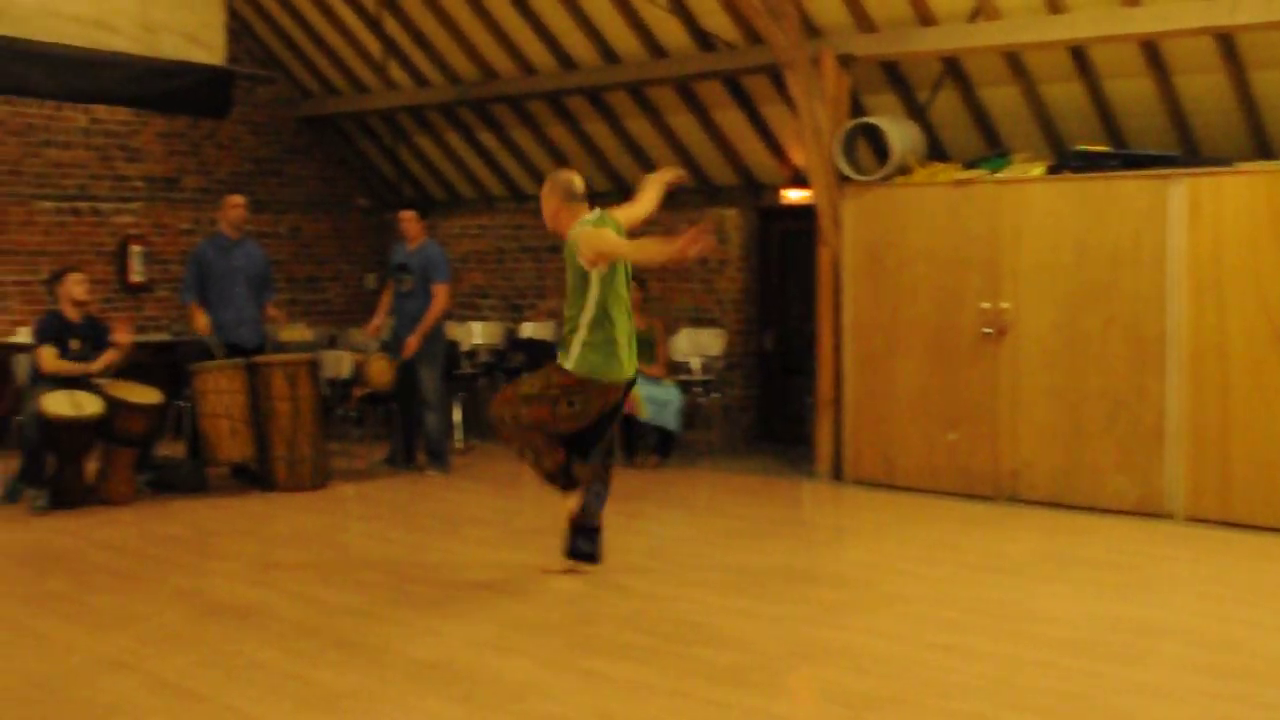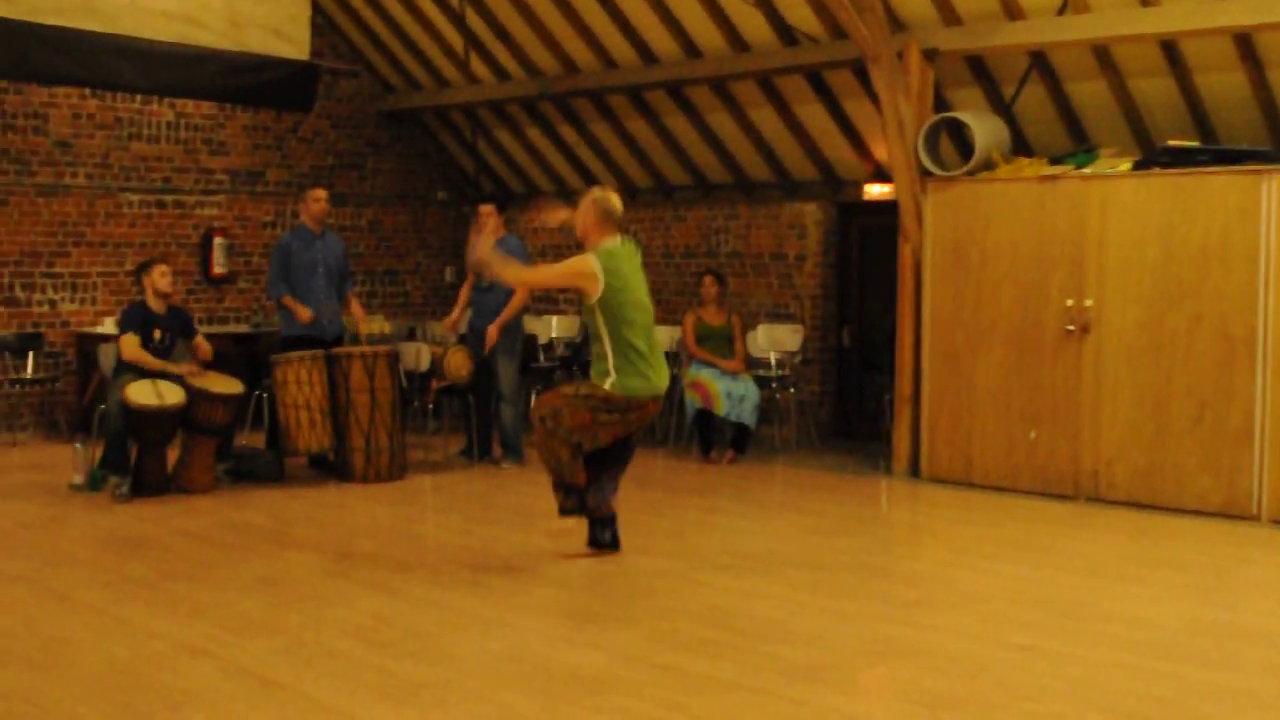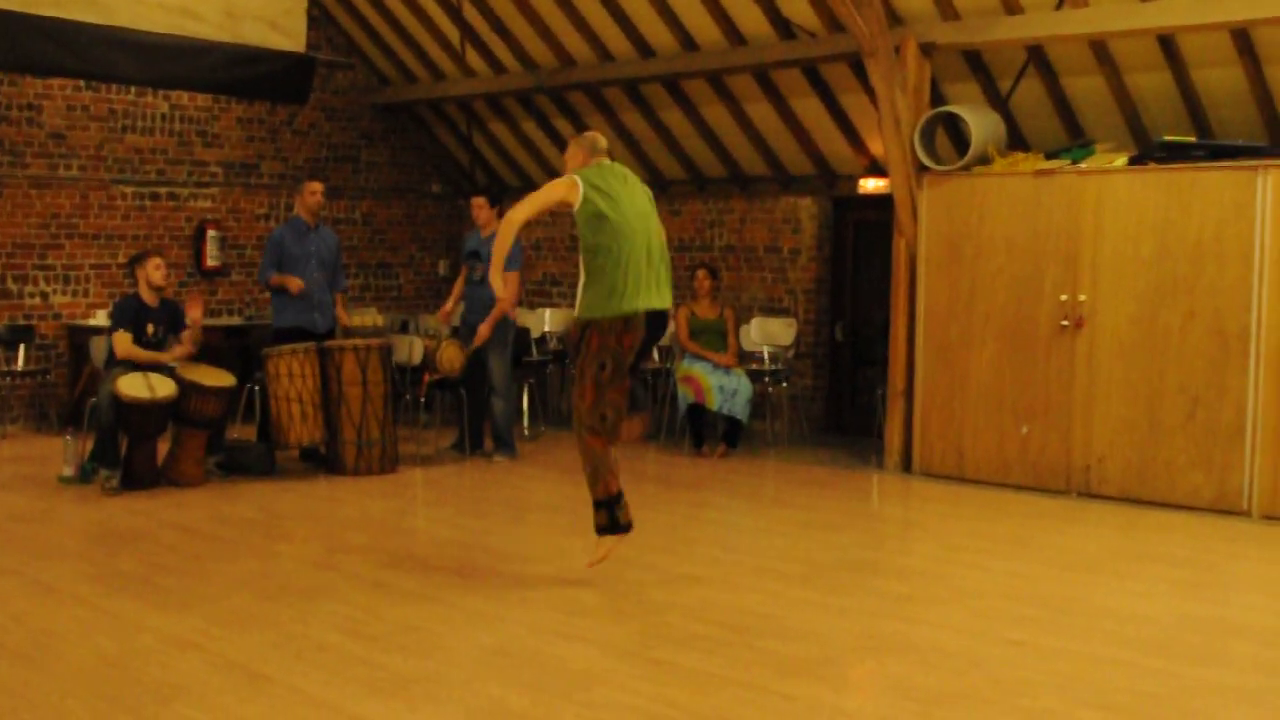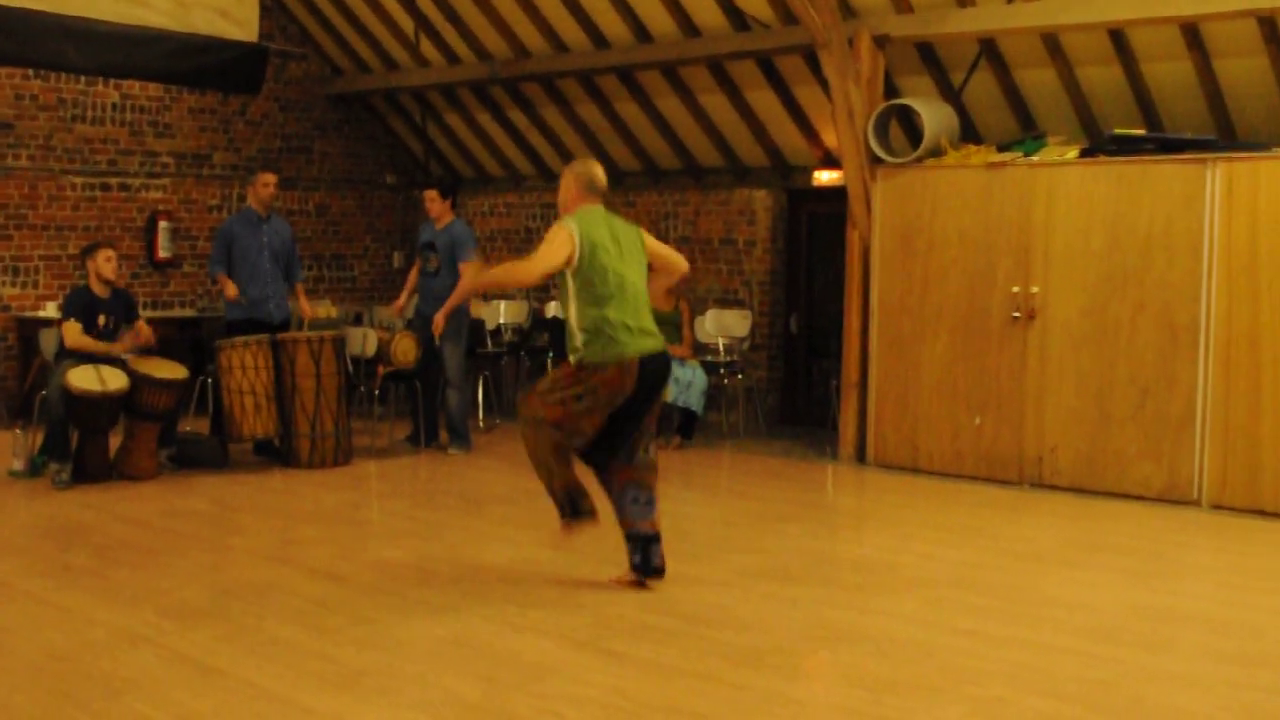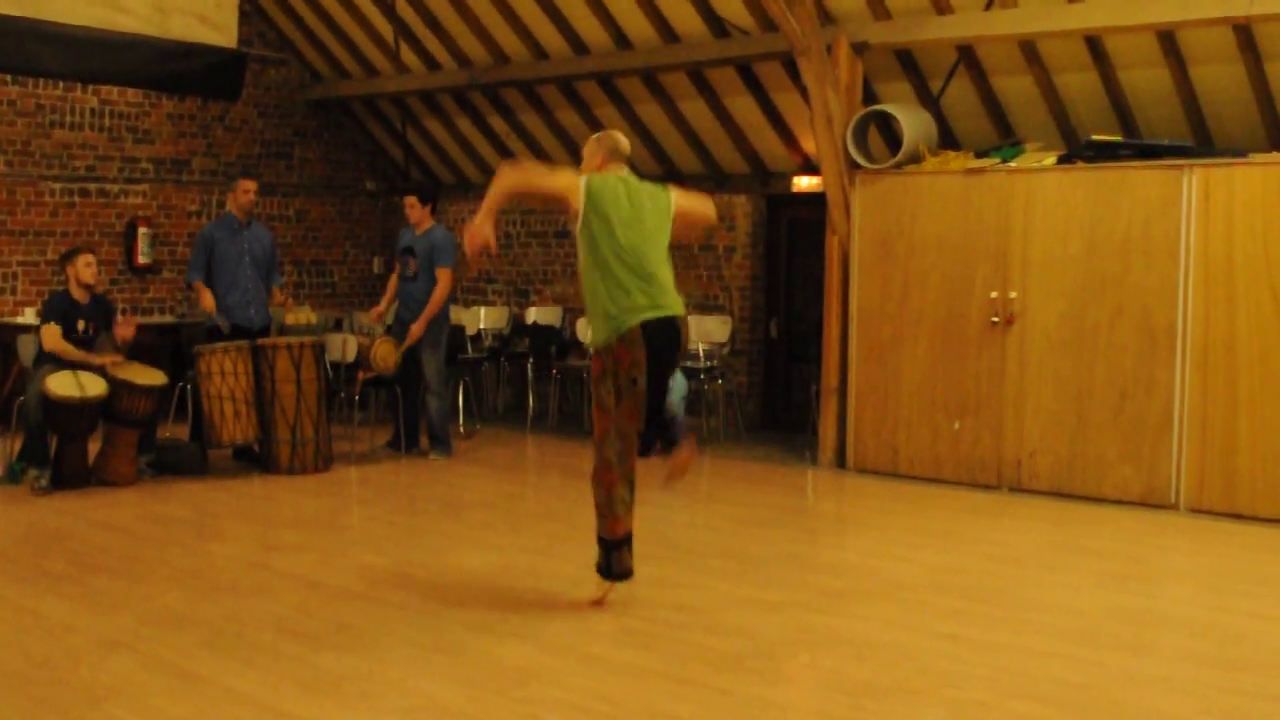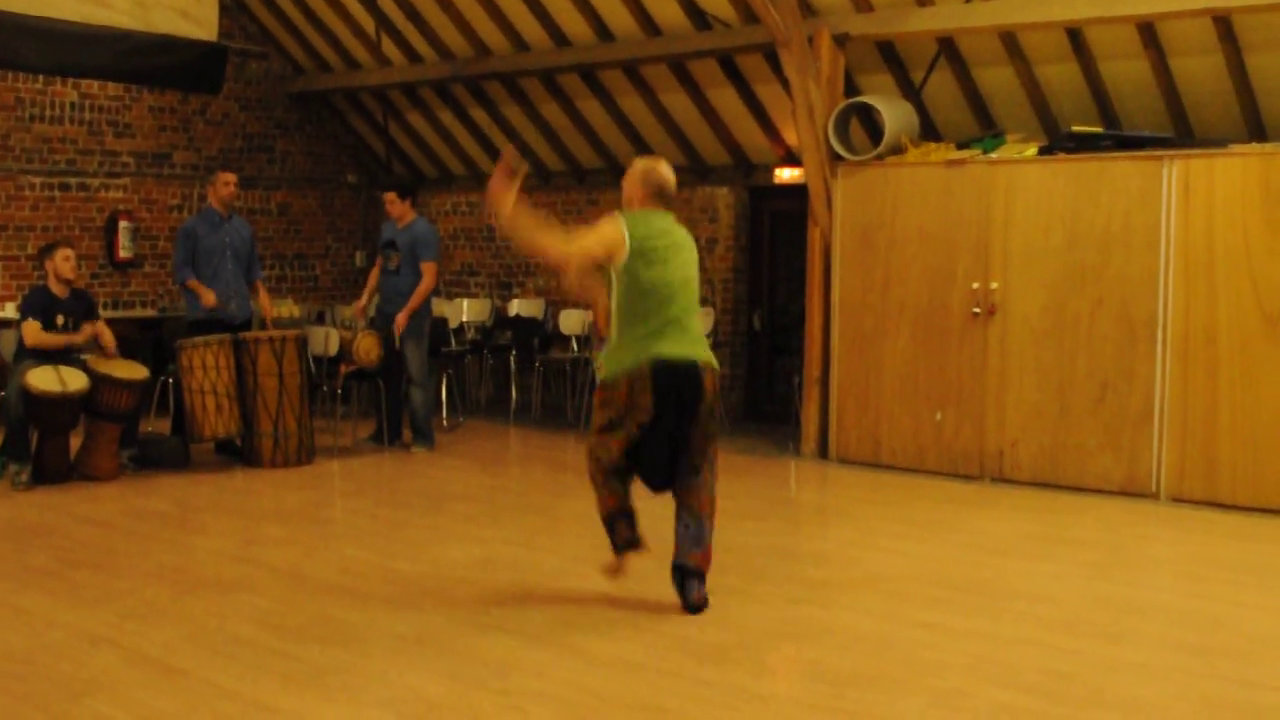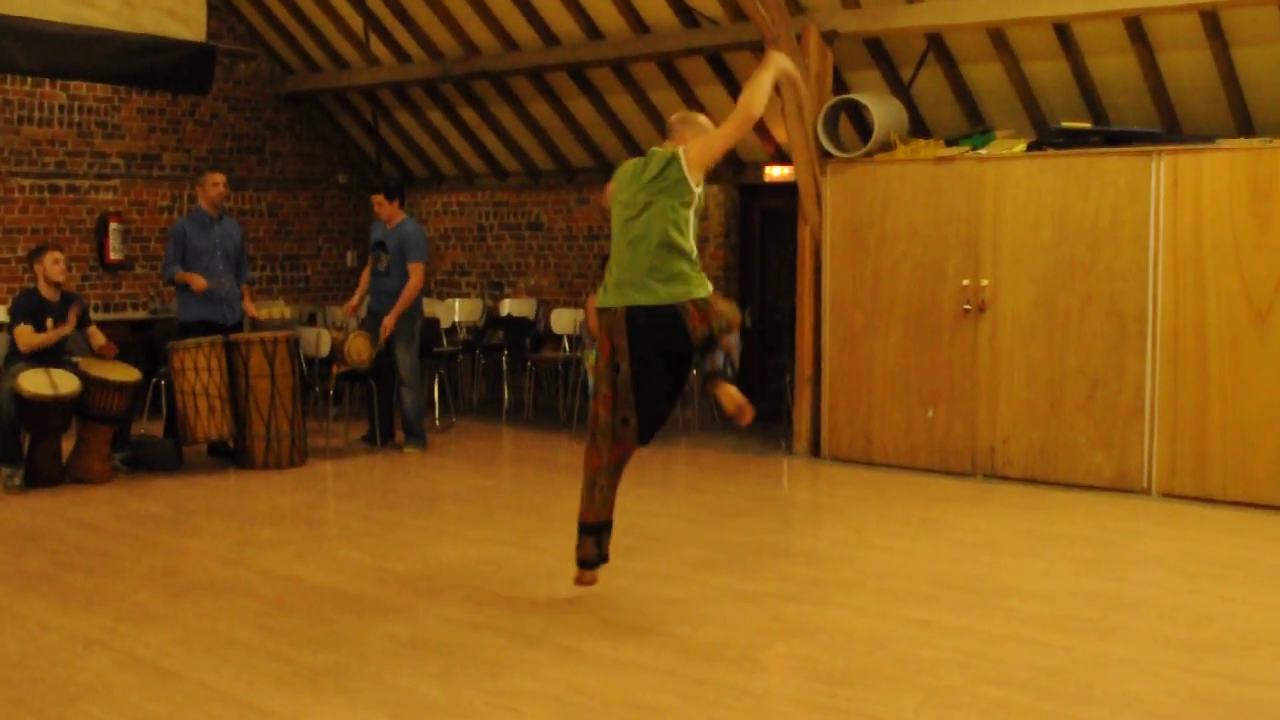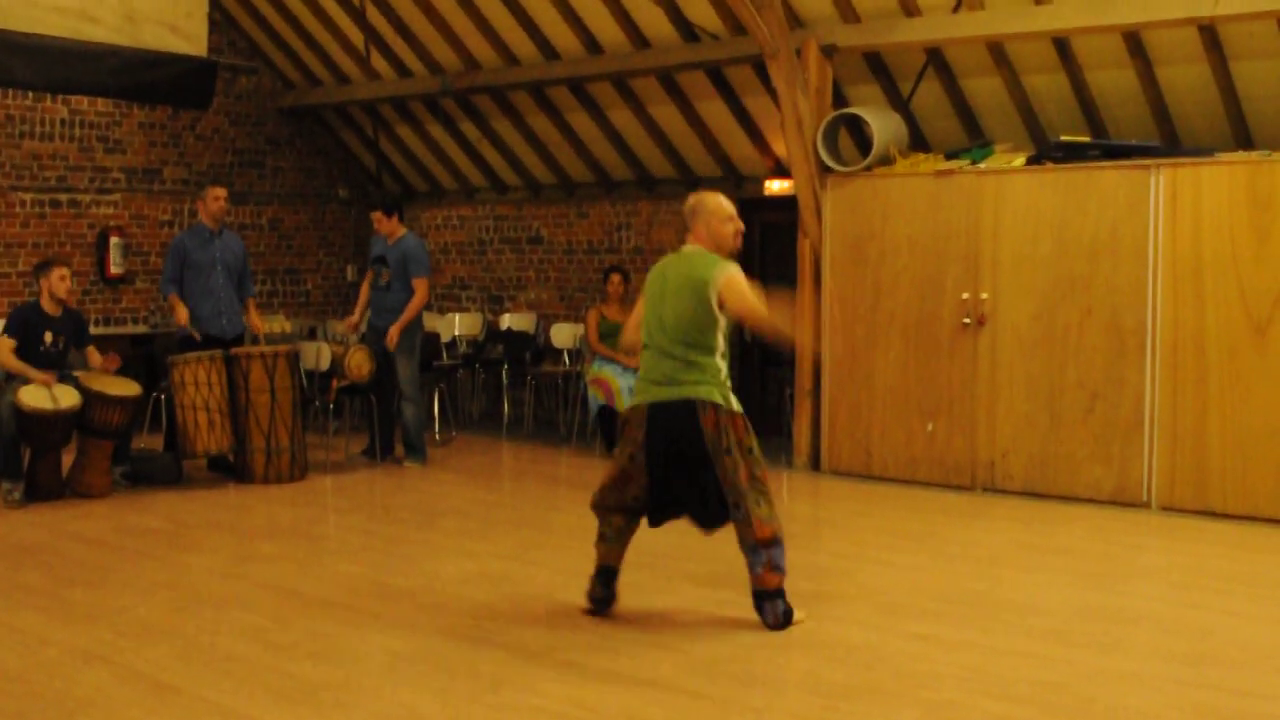
dt=0.4s
person 1, frame 1
left shoulder: (587, 238)
right shoulder: (598, 220)
left elbow: (636, 251)
right elbow: (641, 208)
left wrist: (681, 247)
right wrist: (657, 181)
left hip: (590, 375)
right hip: (614, 371)
left knee: (508, 412)
right knee: (588, 463)
left ankle: (569, 484)
right ankle: (583, 548)
person 1, frame 2
left shoulder: (591, 264)
right shoulder: (625, 249)
left elbow: (524, 280)
left wrist: (488, 256)
right wrist: (563, 216)
left hip: (627, 392)
right hip: (648, 386)
left knee: (548, 417)
right knee: (595, 459)
left ankle: (576, 497)
right ankle: (604, 535)
person 1, frame 3
left shoulder: (574, 184)
right shoulder: (634, 182)
left elbow: (517, 215)
left wrist: (497, 270)
left hip: (616, 314)
right hip: (656, 309)
left knee: (595, 421)
right knee: (583, 340)
left ankle: (611, 524)
right ankle: (628, 415)
person 1, frame 4
left shoulder: (570, 229)
right shoulder: (630, 231)
left elbow: (530, 272)
right elbow: (678, 266)
left wrist: (479, 279)
left hip: (609, 361)
right hip: (653, 358)
left knee: (538, 420)
right knee: (628, 462)
left ankle: (575, 507)
right ankle: (647, 561)
person 1, frame 5
left shoulder: (584, 187)
right shoulder: (659, 196)
left elbow: (515, 176)
right elbow: (707, 212)
left wrist: (483, 217)
left hip: (622, 330)
right hip: (669, 322)
left knee: (615, 448)
left ankle: (615, 563)
right ankle: (674, 440)
person 1, frame 6
left shoulder: (621, 230)
right shoulder: (684, 241)
left elbow: (561, 254)
left wrist: (509, 210)
left hip: (641, 371)
right hip: (696, 370)
left knee: (607, 452)
right knee: (694, 484)
left ankle: (623, 533)
right ankle: (691, 586)
person 1, frame 7
left shoulder: (625, 176)
right shoulder: (681, 163)
right elbow: (745, 114)
right wrist: (773, 70)
left hip: (623, 316)
right hip: (679, 307)
left knee: (611, 438)
right knee: (725, 314)
left ankle: (593, 546)
right ankle: (720, 381)
person 1, frame 8
left shoulder: (658, 272)
right shoulder: (725, 276)
left elbow: (631, 338)
right elbow: (761, 316)
left hip: (650, 409)
right hip: (707, 410)
left knee: (619, 501)
right knee: (750, 506)
left ankle: (603, 589)
right ankle: (774, 606)
person 2, frame 1
left shoulder: (256, 251)
right shoulder: (204, 251)
left elbow: (266, 288)
right elbow: (190, 290)
left wrist: (270, 310)
right wrist: (197, 313)
left hip: (252, 339)
right hip: (217, 339)
left ankle: (242, 461)
right ankle: (196, 463)
person 2, frame 2
left shoulder: (337, 244)
right shoulder: (287, 243)
right elbow: (276, 284)
left wrist: (352, 304)
right wrist: (297, 308)
left hip: (331, 331)
right hip: (296, 332)
left ankle: (319, 452)
right ankle: (274, 453)
person 2, frame 3
left shoulder: (331, 237)
right shoulder: (281, 235)
right elbow: (265, 273)
left wrist: (339, 308)
right wrist: (285, 281)
left hip: (323, 323)
right hip: (289, 323)
left ankle: (310, 445)
right ankle: (265, 446)
person 2, frame 4
left shoulder: (284, 228)
right shoulder: (231, 226)
left elbow: (293, 268)
right elbow: (216, 264)
left wrist: (301, 298)
right wrist: (225, 283)
left hip: (278, 315)
right hip: (242, 315)
left ankle: (264, 438)
right ankle: (218, 438)
person 2, frame 5
left shoulder: (264, 235)
right shoulder: (211, 233)
left elbow: (272, 273)
right elbow: (194, 271)
left wrist: (278, 295)
right wrist: (203, 292)
left hip: (258, 322)
right hip: (223, 322)
left ankle: (244, 443)
right ankle: (197, 445)
person 2, frame 6
left shoulder: (244, 228)
right shoulder: (192, 227)
left elbow: (253, 267)
right elbow: (181, 268)
left wrist: (260, 295)
right wrist: (202, 292)
left hip: (239, 315)
right hip: (203, 317)
left ankle: (226, 437)
right ankle: (179, 439)
person 2, frame 7
left shoulder: (234, 228)
right shoulder: (183, 228)
right elbow: (168, 268)
left wrist: (246, 299)
right wrist: (189, 278)
left hip: (230, 317)
right hip: (195, 318)
left ankle: (219, 439)
right ankle: (171, 441)
person 2, frame 8
left shoulder: (236, 243)
right shoulder: (183, 242)
left elbow: (245, 283)
right elbow: (169, 282)
left wrist: (252, 313)
right wrist: (178, 305)
left hip: (231, 330)
right hip: (196, 331)
left knee: (227, 393)
left ankle: (219, 453)
right ankle: (172, 456)
person 3, frame 1
left shoulder: (433, 254)
right shoulder: (397, 251)
left elbow: (441, 300)
left wrist: (418, 335)
right wrist: (380, 318)
left hip: (427, 338)
right hip: (399, 334)
left knee: (431, 398)
right knee: (400, 396)
left ankle: (437, 458)
right ankle: (403, 454)
person 3, frame 2
left shoulder: (513, 248)
left elbow: (522, 293)
left wrist: (498, 325)
right wrist: (457, 312)
left hip: (505, 331)
right hip: (477, 328)
left knee: (507, 391)
right knee: (476, 389)
left ankle: (512, 452)
right ankle: (478, 448)
person 3, frame 3
right shoulder: (470, 238)
left elbow: (512, 287)
left wrist: (489, 322)
right wrist: (451, 304)
left hip: (497, 324)
right hip: (469, 321)
left knee: (499, 385)
right knee: (468, 382)
left ankle: (504, 445)
right ankle: (470, 441)
person 3, frame 4
left shoulder: (461, 233)
right shoulder: (424, 229)
left elbow: (468, 278)
left wrist: (445, 312)
right wrist: (404, 298)
left hip: (451, 317)
right hip: (423, 314)
left knee: (453, 377)
right knee: (421, 375)
left ankle: (459, 438)
right ankle: (424, 433)
person 3, frame 5
left shoulder: (441, 238)
right shoulder: (404, 235)
left elbow: (444, 285)
left wrist: (423, 322)
right wrist: (384, 305)
left hip: (430, 323)
right hip: (403, 319)
left knee: (433, 383)
right knee: (402, 381)
left ankle: (440, 443)
right ankle: (405, 439)
person 3, frame 6
left shoulder: (423, 231)
right shoulder: (386, 228)
left elbow: (429, 278)
left wrist: (407, 312)
right wrist: (366, 298)
left hip: (413, 316)
right hip: (385, 312)
left knee: (417, 376)
right knee: (384, 373)
left ankle: (423, 436)
right ankle: (388, 432)
person 3, frame 7
left shoulder: (411, 232)
right shoulder: (377, 228)
left elbow: (416, 279)
left wrist: (394, 315)
right wrist: (357, 299)
left hip: (403, 316)
right hip: (375, 313)
left knee: (407, 376)
right knee: (377, 375)
left ankle: (415, 437)
right ankle: (380, 433)
person 3, frame 8
left shoulder: (413, 247)
right shoulder: (377, 242)
left elbow: (421, 293)
left wrist: (398, 326)
right wrist: (358, 314)
left hip: (404, 330)
right hip: (376, 327)
left knee: (407, 390)
right knee: (376, 388)
left ankle: (415, 451)
right ankle: (380, 447)
person 4, frame 1
left shoulder: (94, 324)
right shoulder: (48, 322)
left elbow: (110, 361)
right elbow: (49, 365)
left wrist: (123, 347)
right wrist: (92, 366)
left hip: (83, 384)
right hip: (49, 388)
right knee: (34, 416)
right ankle: (36, 484)
person 4, frame 2
left shoulder: (179, 314)
right shoulder: (134, 312)
left elbow: (200, 345)
right elbow: (130, 353)
left wrist: (204, 352)
right wrist: (173, 368)
left hip: (165, 376)
right hip: (132, 376)
right knee: (116, 405)
right ankle: (118, 472)
person 4, frame 3
left shoulder: (170, 307)
right shoulder: (126, 306)
left elbow: (191, 344)
right elbow: (122, 350)
left wrist: (195, 324)
right wrist: (165, 356)
left hip: (156, 369)
right hip: (123, 369)
right knee: (107, 397)
left ankle: (208, 455)
right ankle: (107, 466)
person 4, frame 4
left shoulder: (122, 297)
right shoulder: (77, 297)
left elbow: (141, 327)
right elbow: (72, 340)
left wrist: (145, 337)
right wrist: (116, 347)
left hip: (108, 361)
right hip: (75, 361)
right knee: (57, 389)
left ankle: (162, 448)
right ankle: (58, 459)
person 4, frame 5
left shoulder: (101, 303)
right shoulder: (56, 301)
left elbow: (118, 340)
right elbow: (50, 343)
left wrist: (125, 338)
right wrist: (94, 359)
left hip: (88, 368)
right hip: (53, 366)
right knee: (35, 396)
left ankle: (141, 454)
right ankle: (36, 466)
person 4, frame 6
left shoulder: (82, 298)
right shoulder: (35, 297)
left elbow: (102, 331)
right elbow: (31, 339)
left wrist: (110, 349)
right wrist: (76, 338)
left hip: (68, 361)
right hip: (34, 361)
left ankle: (123, 449)
person 4, frame 7
left shoulder: (72, 301)
right shoulder: (24, 301)
left elbow: (93, 332)
right elbow: (25, 344)
left wrist: (103, 347)
right wrist: (65, 329)
left hip: (60, 364)
right hip: (25, 365)
left ankle: (116, 451)
person 4, frame 8
left shoulder: (75, 318)
right shoulder: (23, 314)
left elbow: (89, 352)
left wrist: (103, 364)
right wrist: (34, 374)
left hip: (61, 379)
right hip: (25, 380)
left ankle: (116, 465)
